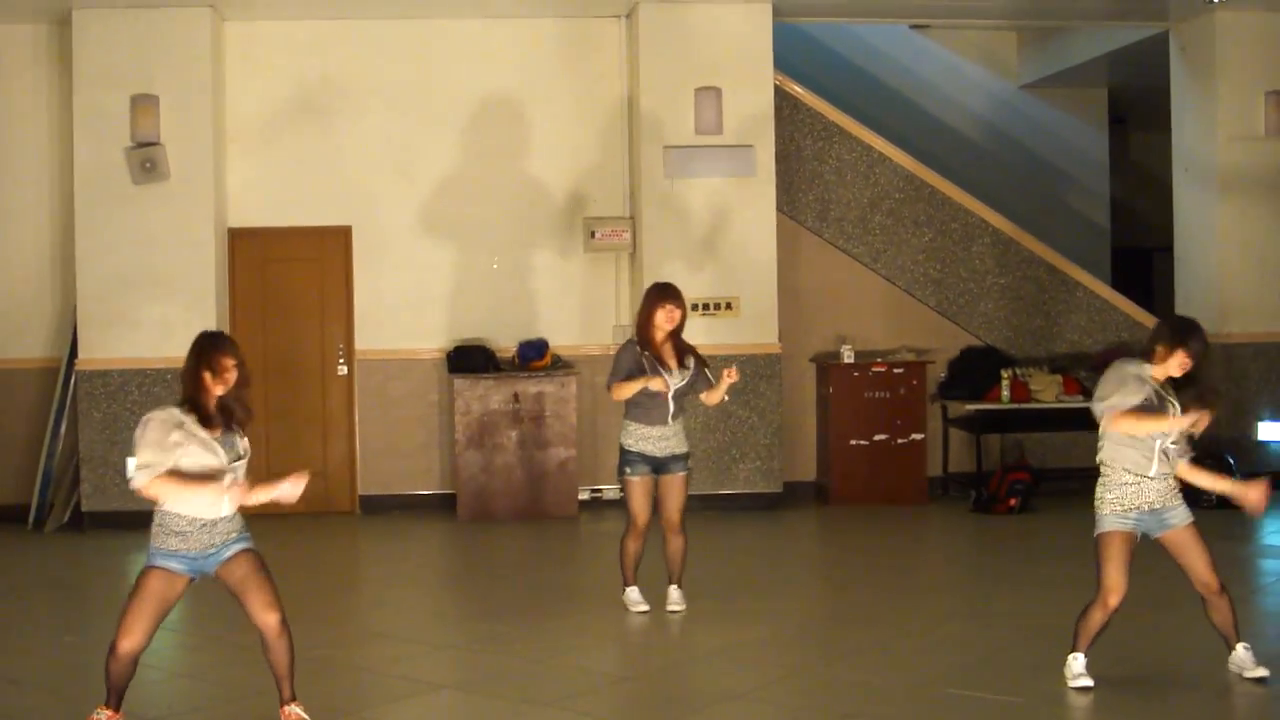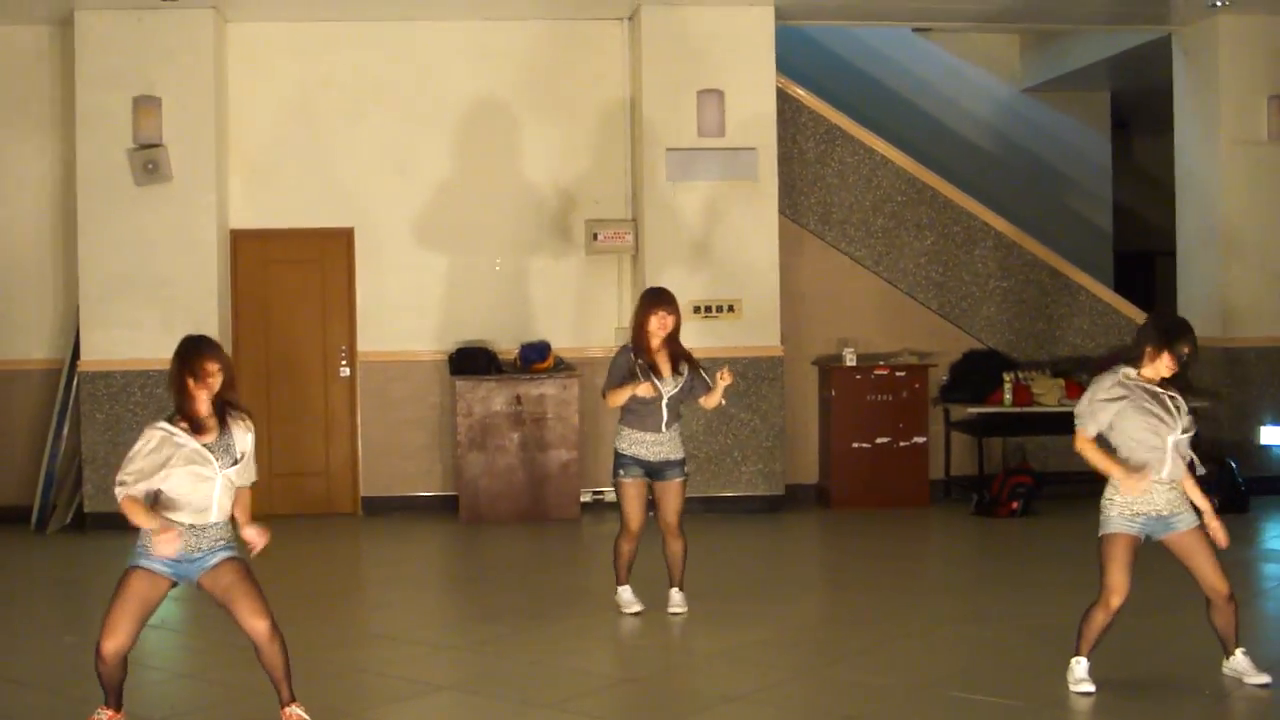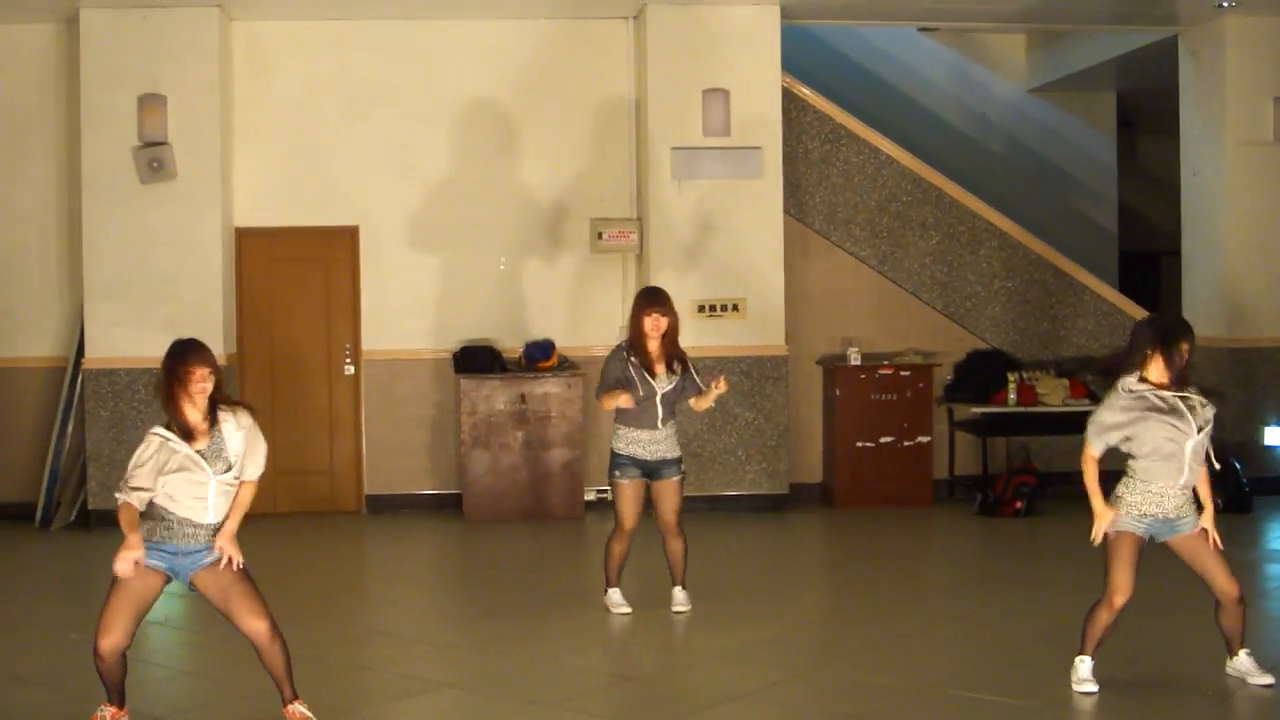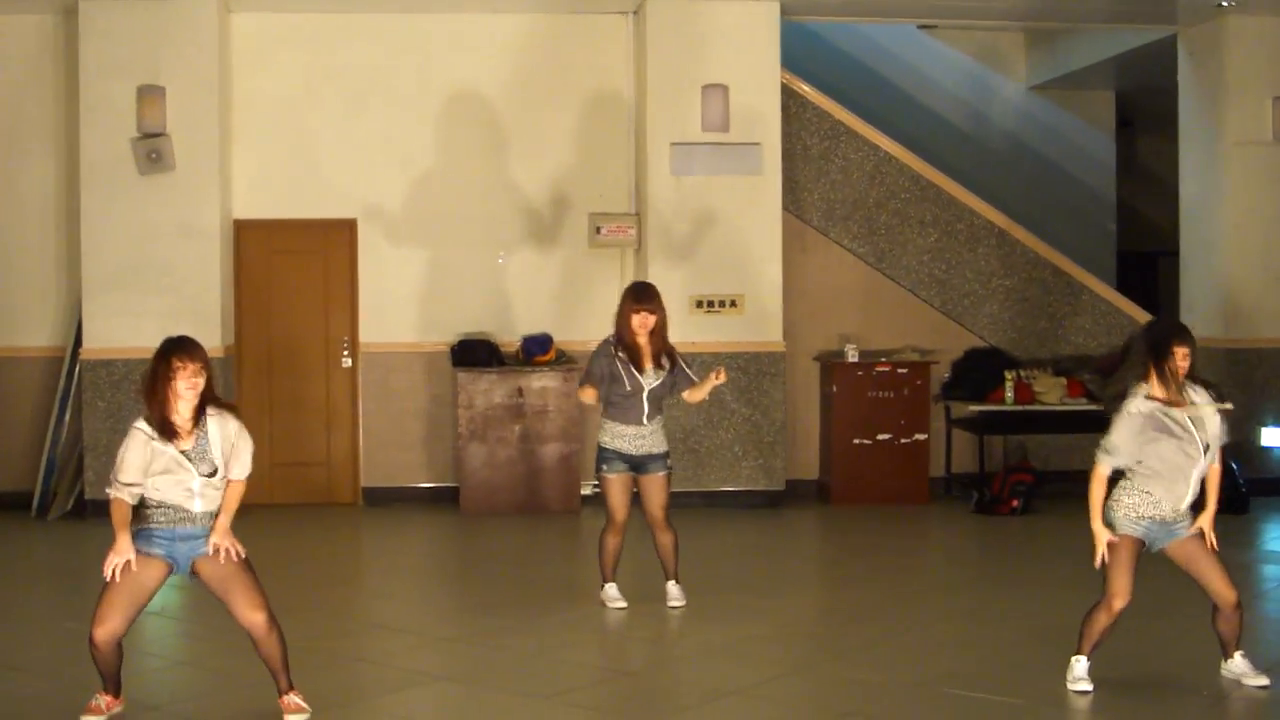
dt=0.1s
person 1, frame 1
left shoulder: (232, 425)
right shoulder: (163, 423)
right elbow: (146, 481)
left wrist: (275, 490)
right wrist: (212, 487)
left hip: (229, 539)
right hip: (174, 546)
left knee: (272, 619)
right knee: (126, 645)
person 1, frame 2
left shoulder: (238, 425)
right shoulder: (161, 437)
right elbow: (127, 495)
left wrist: (246, 524)
right wrist: (157, 526)
left hip: (216, 547)
right hip: (160, 551)
left knee: (262, 625)
right knee: (111, 646)
person 1, frame 3
left shoulder: (237, 422)
right shoulder: (159, 440)
left elbow: (250, 476)
right elbow: (130, 497)
left wrist: (229, 529)
right wrist: (130, 538)
left hip: (209, 548)
right hip: (155, 546)
left knee: (261, 627)
right knee: (107, 643)
person 1, frame 4
left shoulder: (224, 424)
right shoulder: (143, 435)
left elbow: (238, 474)
right elbow: (121, 492)
left wrist: (223, 524)
right wrist: (121, 537)
left hip: (206, 536)
right hip: (155, 534)
left knee: (259, 619)
right knee: (103, 633)
person 2, frame 1
left shoulder: (1169, 397)
right shoulder: (1123, 374)
left elbow: (1182, 468)
right elbow: (1117, 421)
left wrist: (1238, 489)
right wrist: (1178, 422)
left hip: (1167, 500)
right hip: (1119, 500)
left knee: (1211, 584)
right knee: (1111, 596)
left ankle: (1238, 653)
right ankle: (1076, 660)
person 2, frame 2
left shoulder: (1172, 399)
right shoulder: (1113, 385)
left elbow: (1179, 463)
right elbow: (1083, 440)
left wrist: (1207, 509)
right wrist: (1119, 472)
left hip: (1173, 505)
right hip: (1126, 504)
left knee: (1220, 589)
right knee: (1113, 597)
left ankle: (1234, 658)
right ankle: (1079, 664)
person 2, frame 3
left shoulder: (1186, 396)
right shoulder: (1126, 400)
left elbow: (1196, 456)
right elbow: (1090, 453)
left wrist: (1209, 510)
right wrist: (1099, 504)
left hip: (1181, 511)
right hip: (1136, 508)
left knee: (1231, 592)
right knee: (1117, 596)
left ankle: (1237, 658)
right ankle: (1083, 664)
person 2, frame 4
left shoulder: (1198, 398)
right shoulder: (1135, 414)
left elbow: (1211, 455)
right elbow: (1101, 470)
left wrist: (1209, 510)
right wrist: (1097, 524)
left hip: (1176, 516)
right hip: (1133, 510)
left knee: (1229, 597)
right knee: (1116, 600)
left ankle: (1232, 660)
right ankle: (1079, 664)
person 3, frame 1
left shoulder: (687, 354)
right shoulder: (633, 349)
left elbow: (710, 397)
right elbow: (616, 392)
left wrist: (725, 382)
right wrist: (643, 382)
left hip: (674, 446)
right hip: (637, 447)
left knee: (673, 523)
right knee: (639, 524)
left ankle: (675, 588)
right ankle: (630, 588)
person 3, frame 2
left shoulder: (683, 359)
right shoulder: (628, 356)
left elbow: (708, 401)
right elbow: (610, 400)
left wrist: (721, 385)
right wrist: (633, 387)
left hip: (670, 452)
right hip: (632, 451)
left knee: (672, 526)
right knee: (632, 527)
left ankle: (676, 591)
right ankle: (623, 588)
person 3, frame 3
left shoulder: (677, 358)
right shoulder: (622, 356)
left elbow: (697, 402)
right elbow: (603, 398)
left wrist: (714, 391)
right wrist: (615, 398)
left hip: (667, 451)
right hip: (628, 451)
left knee: (671, 525)
right knee: (626, 527)
left ankle: (679, 589)
right ankle: (612, 591)
person 3, frame 4
left shoulder: (666, 354)
right shoulder: (609, 350)
left elbow: (691, 394)
right elbow: (587, 391)
left wrist: (710, 383)
right wrist: (587, 393)
left hip: (653, 445)
right hip: (615, 445)
left knee: (659, 519)
right knee: (617, 521)
left ankle: (673, 583)
right ankle: (608, 585)
